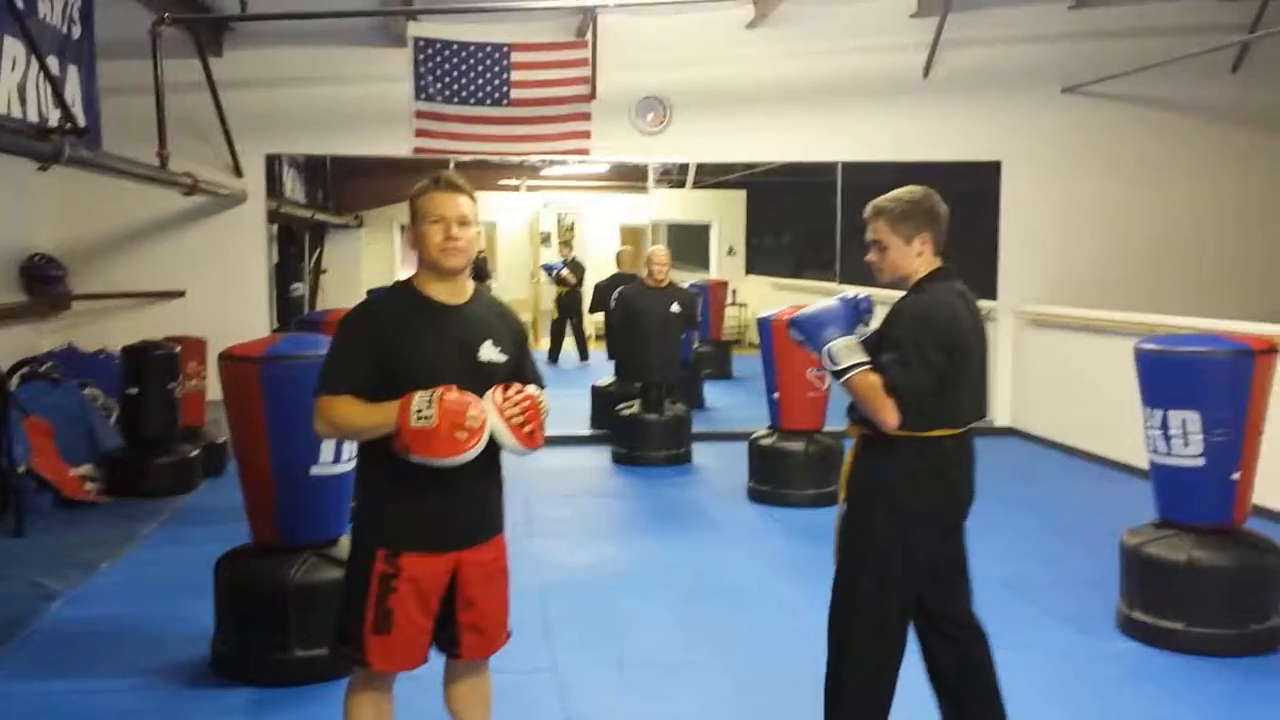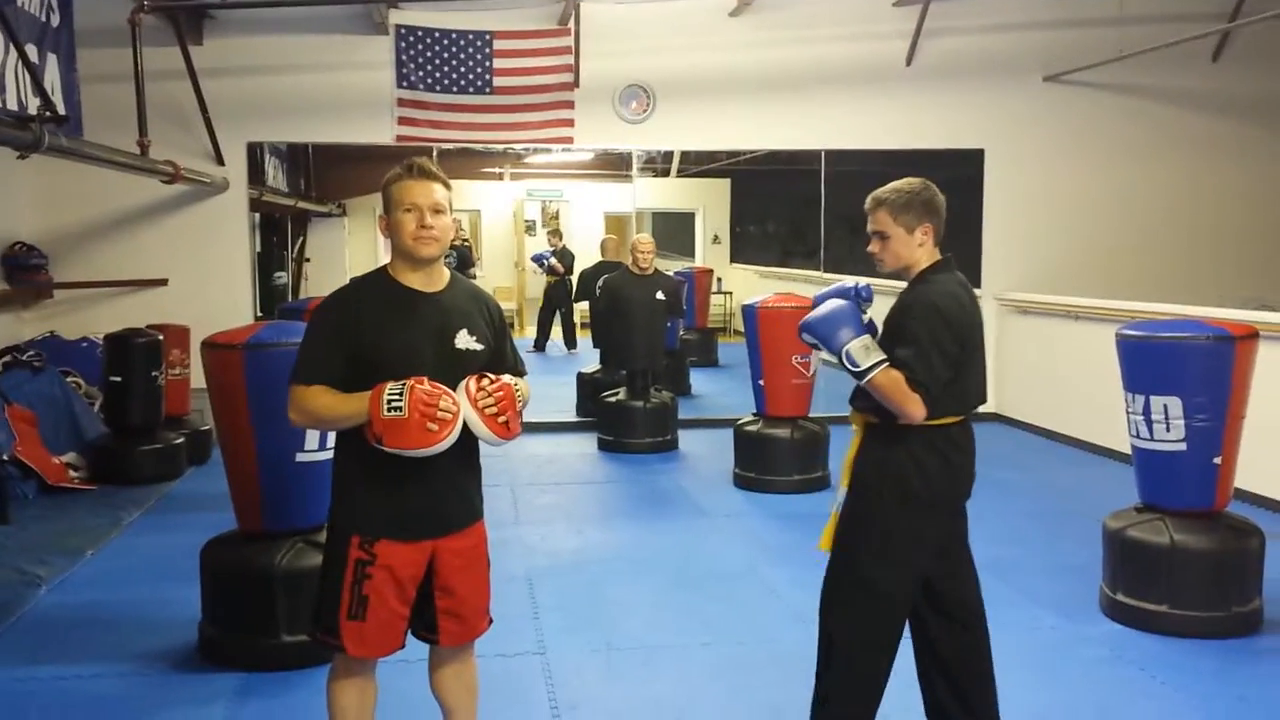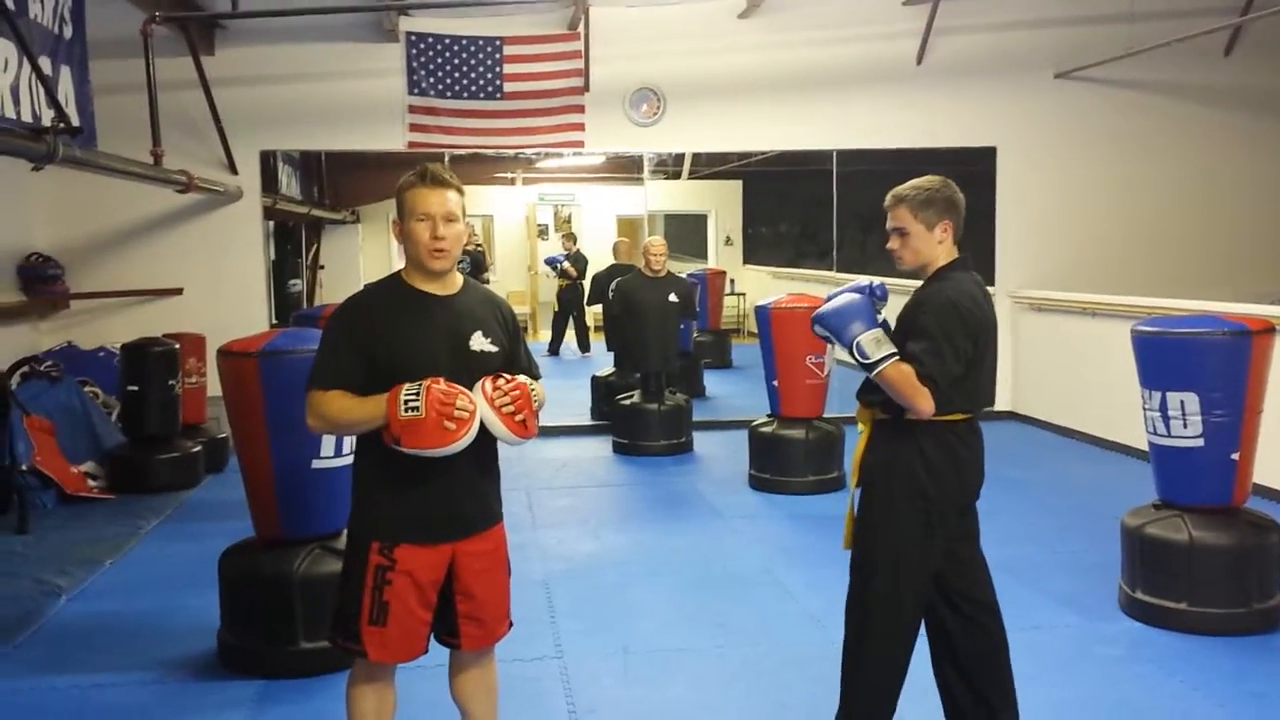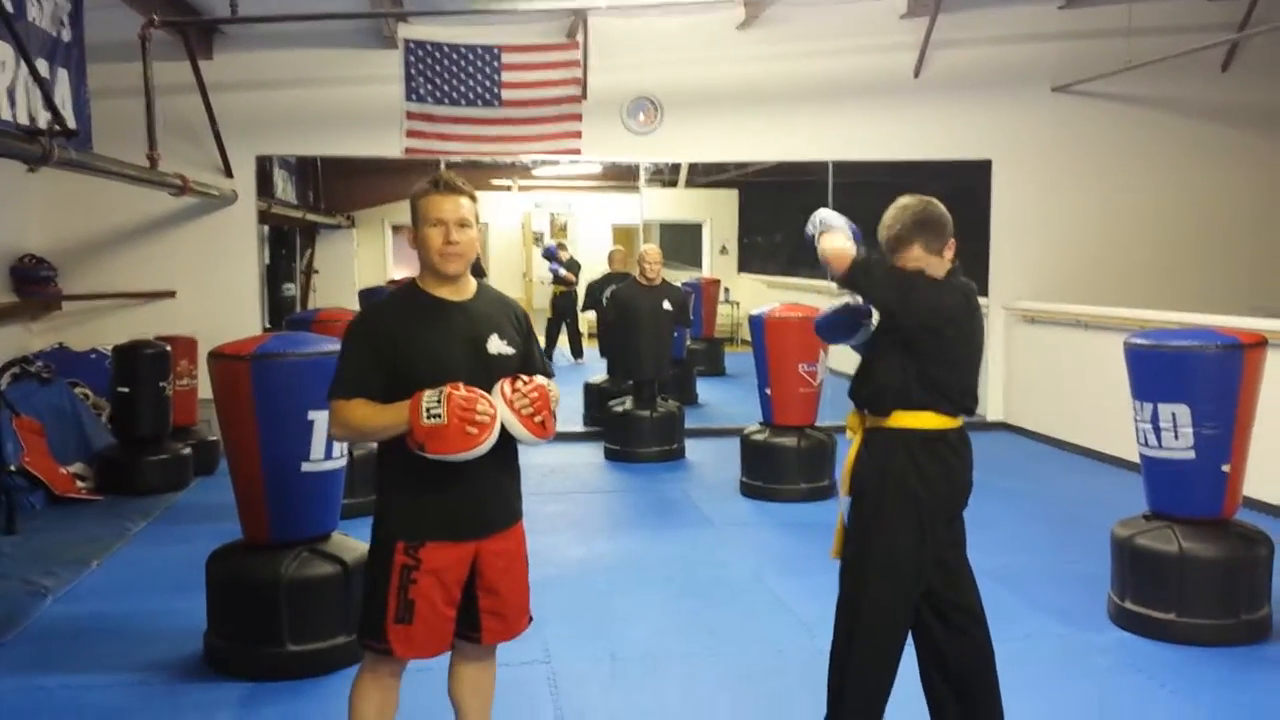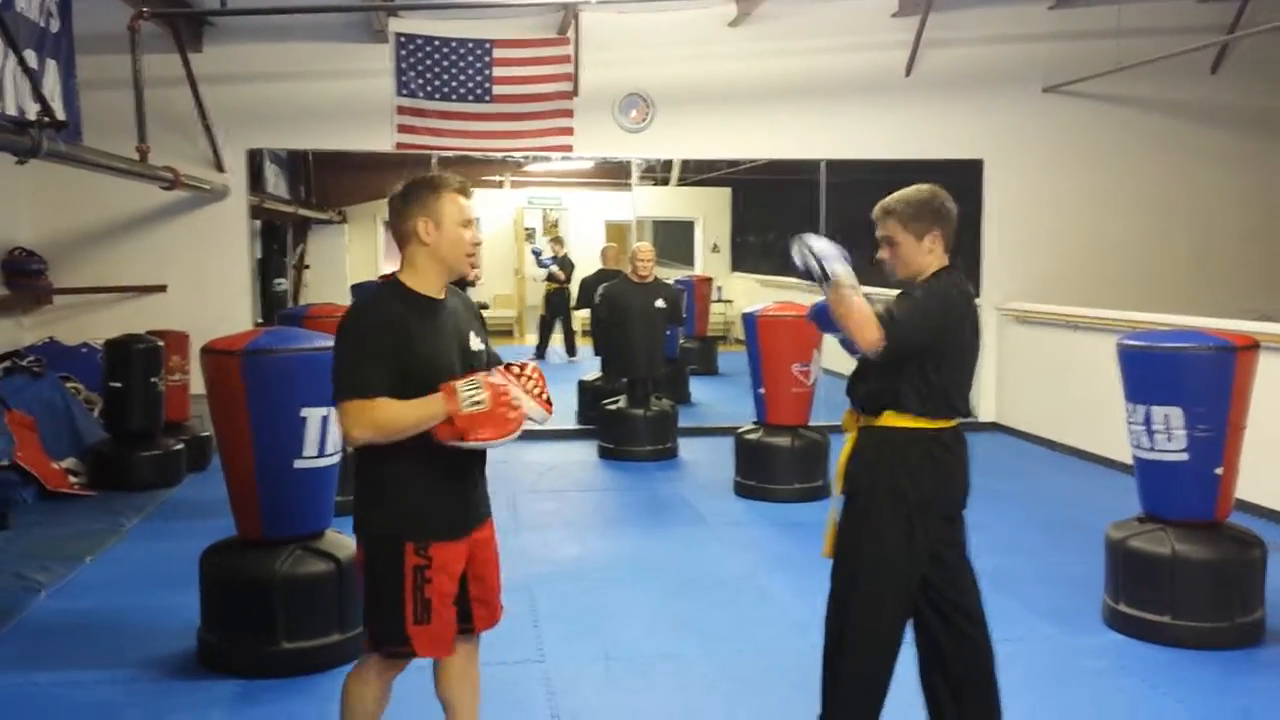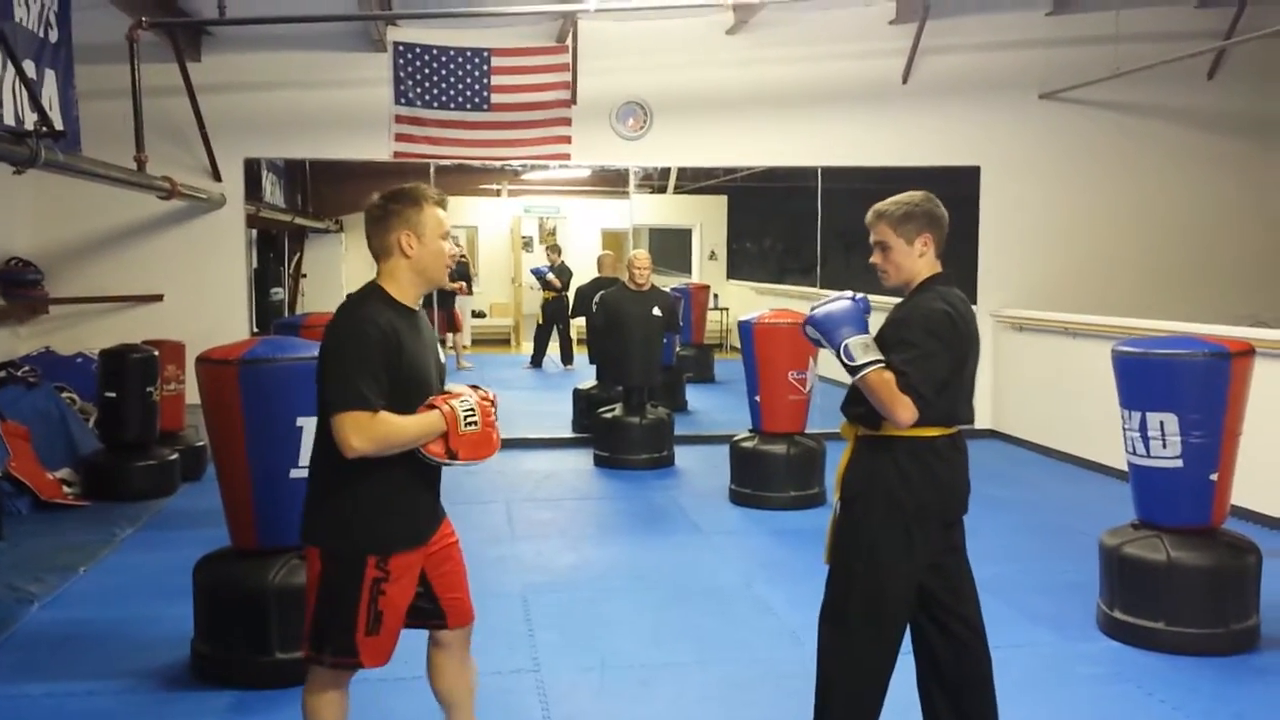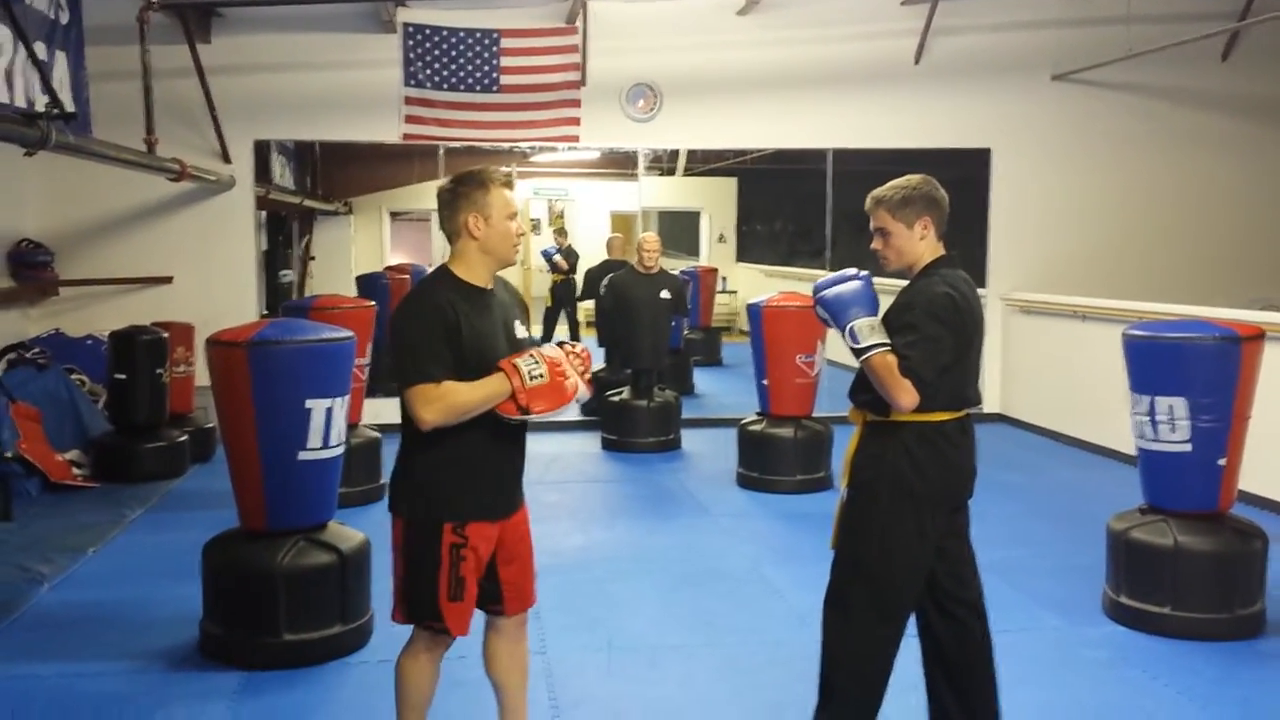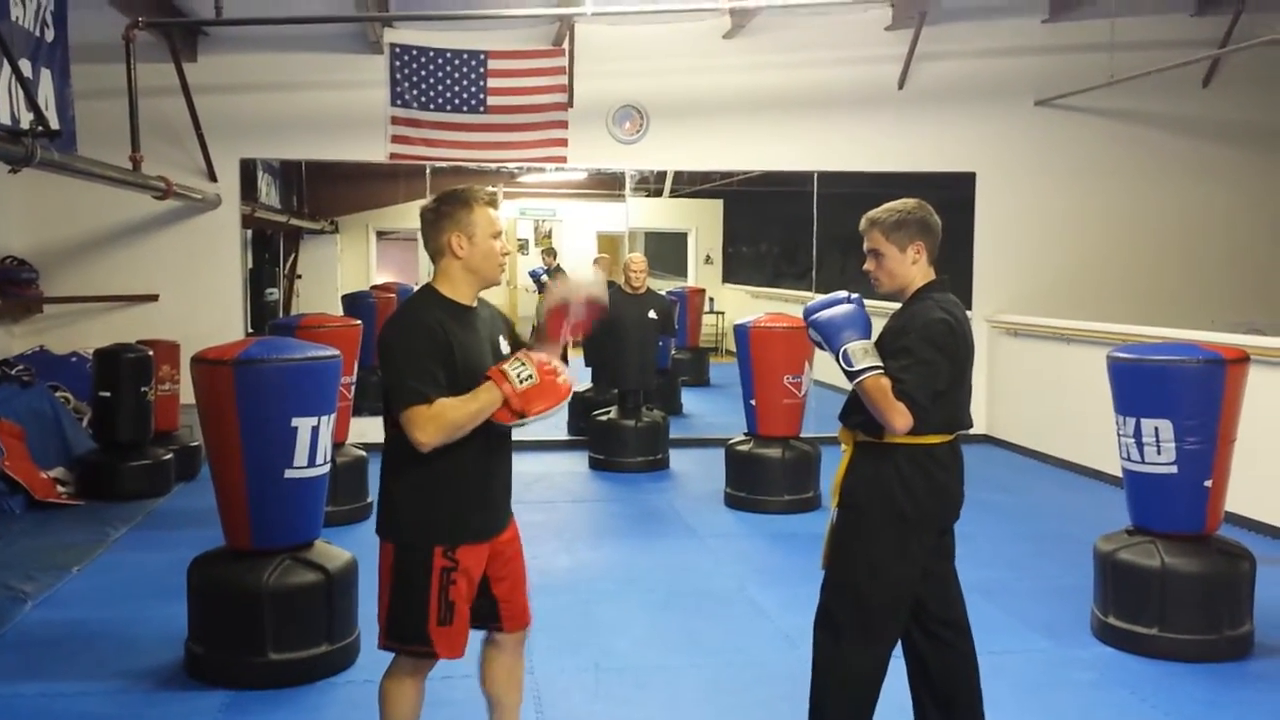
dt=0.5s
person 1, frame 1
left shoulder: (500, 318)
right shoulder: (375, 317)
left elbow: (531, 398)
right elbow: (328, 417)
left wrist: (529, 412)
right wrist: (404, 412)
left hip: (480, 525)
right hip: (397, 531)
left knee: (472, 654)
right knee: (377, 666)
person 1, frame 2
left shoulder: (479, 305)
right shoulder: (348, 307)
left elbow: (514, 385)
right elbow: (302, 405)
left wrist: (511, 398)
right wrist: (376, 403)
left hip: (459, 512)
right hip: (374, 518)
left knee: (456, 640)
right knee: (357, 650)
person 1, frame 3
left shoulder: (492, 308)
right shoulder: (364, 312)
left elbow: (530, 388)
right elbow: (320, 411)
left wrist: (526, 399)
right wrist: (394, 404)
left hip: (478, 516)
right hip: (394, 524)
left knee: (477, 644)
right knee: (377, 657)
person 1, frame 4
left shoulder: (507, 312)
right shoulder: (382, 320)
right elbow: (343, 419)
left wrist: (540, 401)
right wrist: (415, 412)
left hip: (497, 516)
right hip: (416, 525)
left knee: (480, 642)
right knee: (388, 654)
person 1, frame 5
left shoulder: (462, 308)
right shoulder: (375, 316)
right elbow: (360, 423)
left wrist: (511, 392)
right wrist: (452, 402)
left hip: (468, 511)
right hip: (405, 521)
left knee: (463, 636)
right knee: (391, 652)
person 1, frame 6
left shoulder: (413, 315)
right shoulder: (362, 325)
right elbow: (357, 435)
left wrist: (465, 407)
right wrist: (448, 419)
left hip: (423, 520)
right hip: (359, 532)
left knee: (454, 630)
right knee: (336, 664)
person 1, frame 7
left shoulder: (507, 297)
right shoulder: (428, 305)
right elbow: (430, 408)
left wrist: (560, 373)
right wrist: (515, 378)
left hip: (503, 497)
right hip: (441, 505)
left knee: (510, 616)
right knee: (433, 632)
person 1, frame 8
left shoulder: (487, 315)
right shoulder: (415, 325)
left elbow: (507, 401)
right elbow: (426, 429)
right wrist: (505, 385)
left hip: (491, 517)
right hip: (430, 527)
left knee: (509, 632)
right knee: (417, 654)
person 2, frame 1
left shoulder: (922, 313)
right shoulder: (955, 300)
left elbow: (888, 411)
left wrist: (839, 346)
right wrist: (862, 337)
left hip: (903, 481)
right hip: (939, 472)
left knee: (867, 620)
right knee: (946, 611)
person 2, frame 2
left shoulder: (930, 303)
right shoulder: (947, 290)
left elbow: (911, 404)
left wrist: (852, 345)
right wrist: (860, 326)
left hip: (907, 469)
right hip: (935, 463)
left knee: (859, 604)
right knee: (945, 601)
person 2, frame 3
left shoulder: (945, 301)
right shoulder: (959, 290)
left elbow: (920, 397)
left wrist: (863, 336)
right wrist: (873, 323)
left hip: (919, 463)
right hip: (943, 458)
left knee: (882, 604)
right knee: (960, 596)
person 2, frame 4
left shoulder: (940, 299)
right shoulder: (942, 299)
left elbow: (839, 256)
right elbow: (901, 359)
left wrist: (829, 225)
right wrist: (858, 330)
left hip: (908, 464)
right hip: (925, 459)
left knee: (873, 607)
right knee: (944, 598)
person 2, frame 5
left shoulder: (938, 300)
right shoulder: (946, 297)
left elbow: (869, 336)
right elbow: (890, 348)
left wrist: (832, 269)
right wrist: (849, 307)
left hip: (902, 467)
right hip: (928, 462)
left knee: (863, 608)
right knee: (947, 600)
person 2, frame 6
left shoulder: (928, 315)
right shoulder: (945, 305)
left elbow: (901, 408)
left wrist: (853, 343)
right wrist: (850, 335)
left hip: (899, 478)
right hip: (930, 473)
left knee: (858, 619)
right knee: (945, 612)
person 2, frame 7
left shoulder: (934, 296)
right shoulder: (951, 287)
left elbow: (903, 392)
left wrist: (860, 324)
right wrist: (859, 313)
left hip: (907, 463)
right hip: (936, 458)
left knee: (861, 603)
right knee: (949, 597)
person 2, frame 8
left shoulder: (928, 322)
right shoulder: (934, 312)
left elbow: (897, 415)
right elbow: (900, 394)
left wrist: (852, 348)
right wrist: (850, 337)
left hip: (896, 486)
right hip: (923, 482)
left knee: (852, 622)
right knee: (935, 617)
